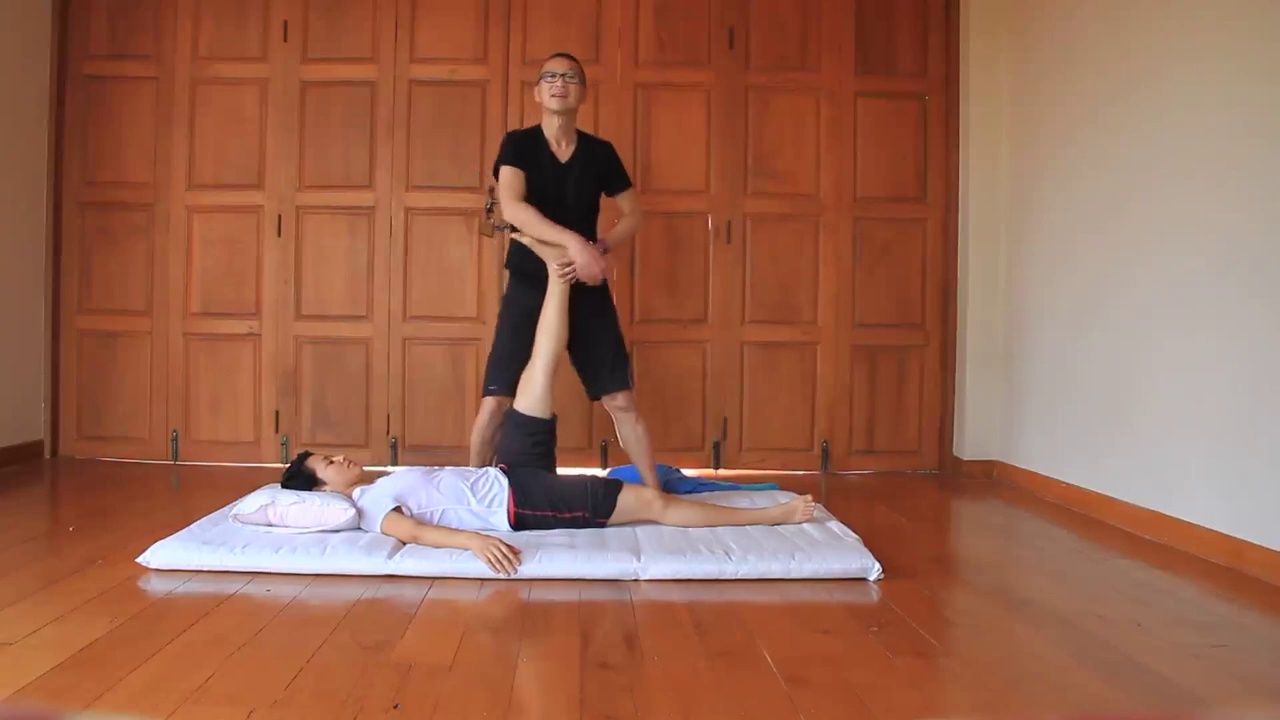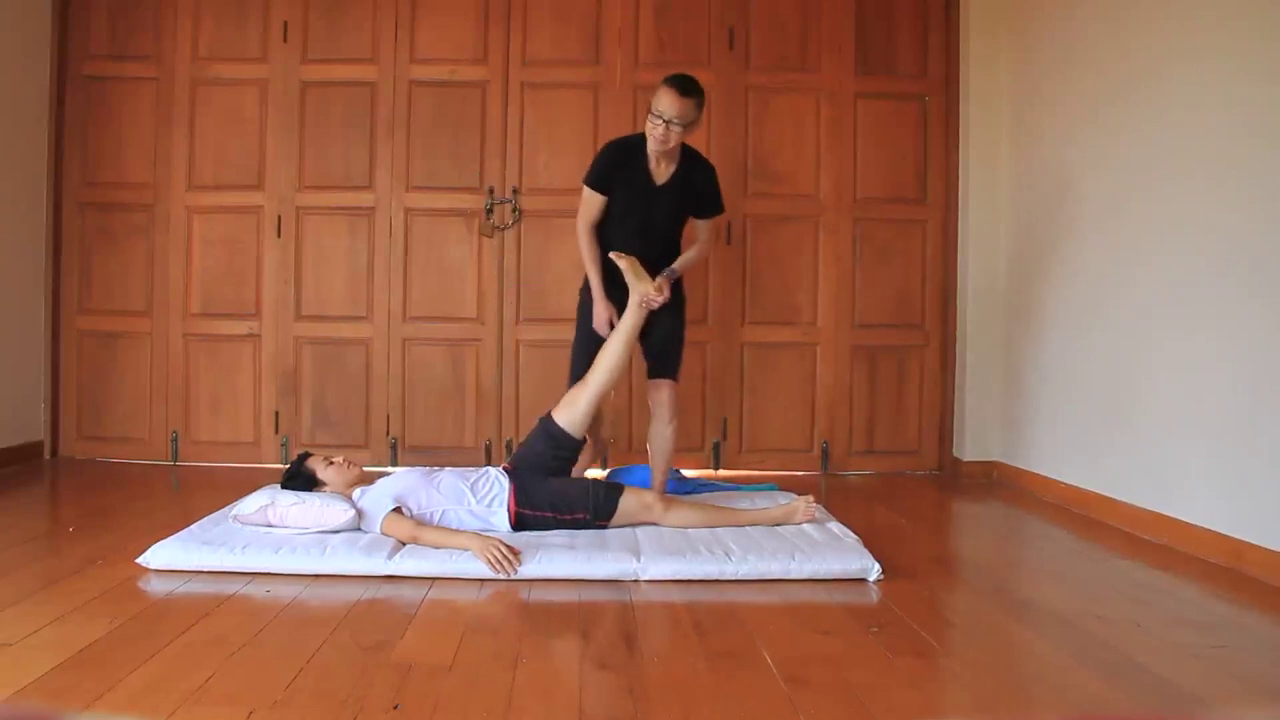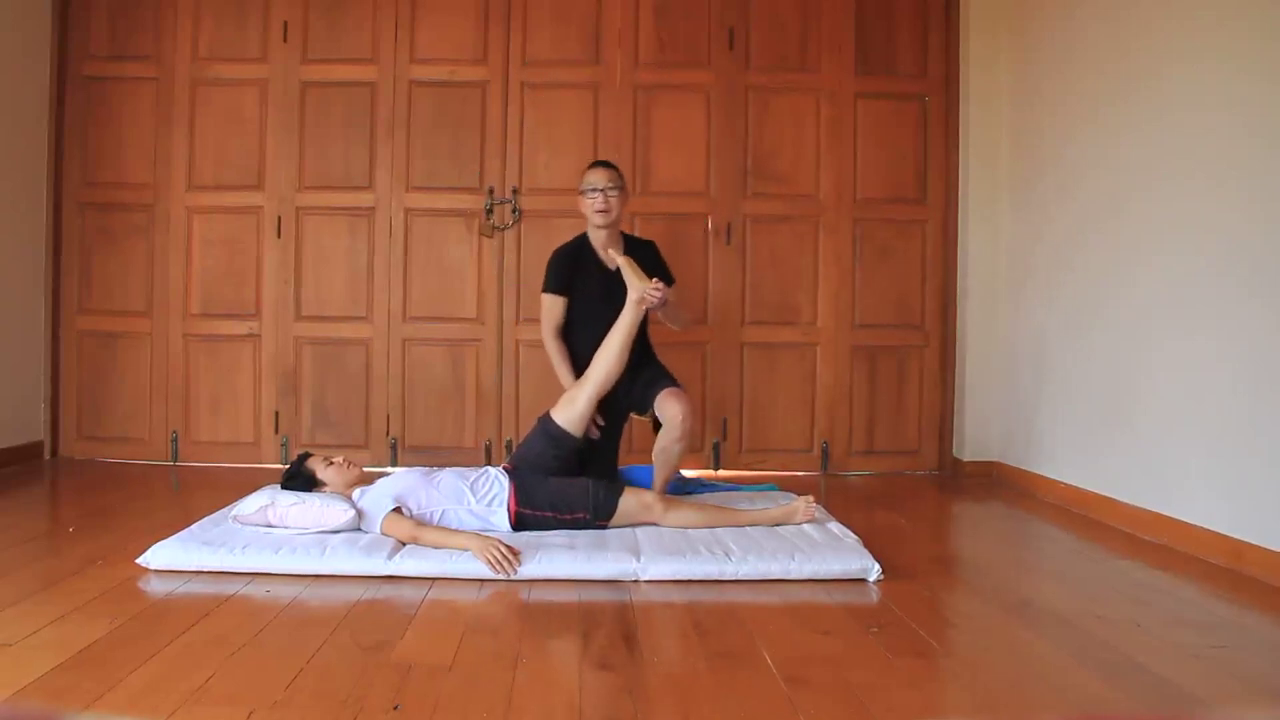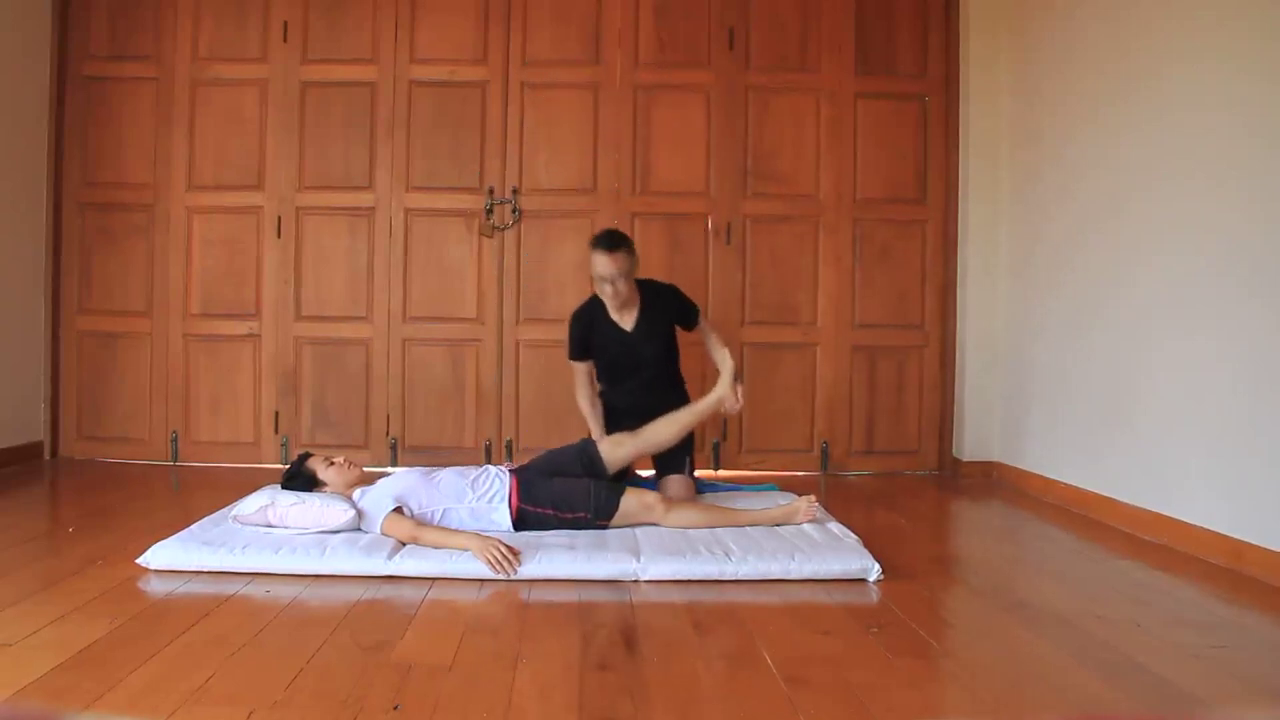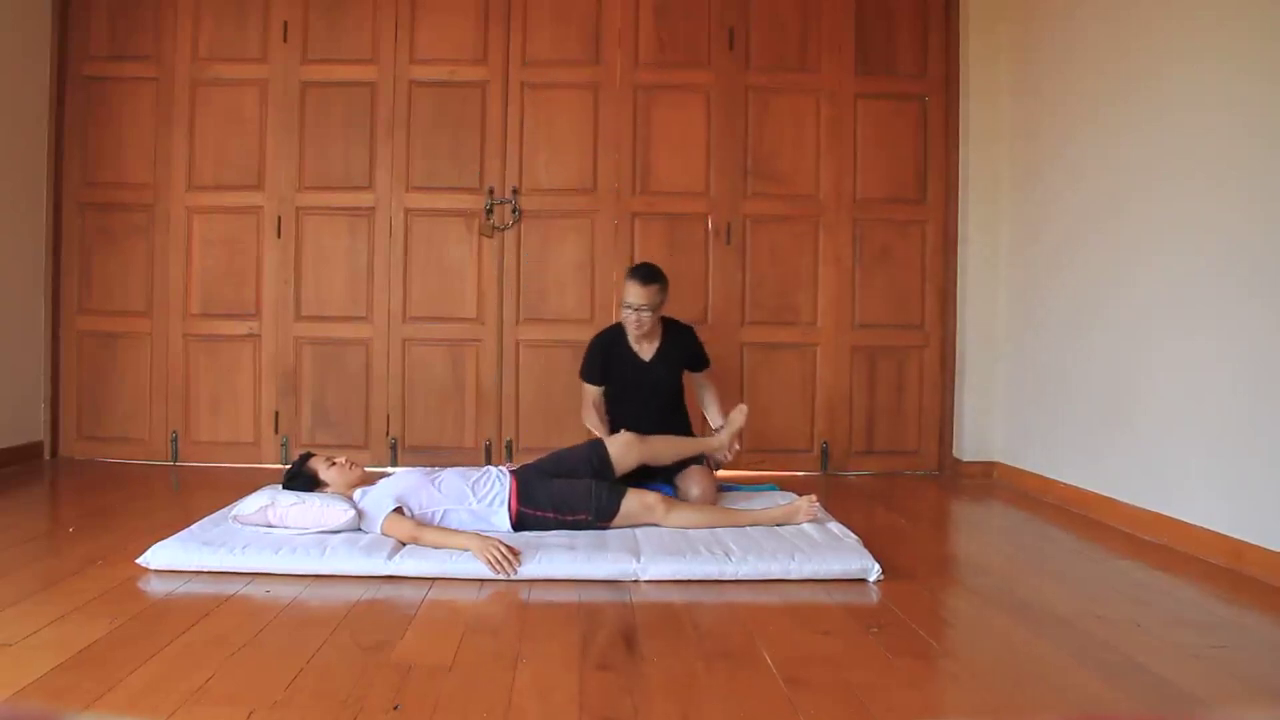
dt=1s
person 1, frame 1
left shoulder: (383, 483)
right shoulder: (369, 508)
right elbow: (415, 532)
right wrist: (472, 537)
left hip: (510, 479)
right hip: (517, 503)
left knee: (539, 373)
right knee: (652, 503)
right ankle: (771, 514)
person 1, frame 2
left shoulder: (386, 483)
right shoulder: (368, 508)
right elbow: (415, 532)
right wrist: (473, 540)
left hip: (513, 477)
right hip: (518, 508)
left knee: (586, 393)
right knee: (653, 505)
left ankle: (637, 303)
right ankle: (773, 515)
person 1, frame 3
left shoulder: (386, 481)
right shoulder: (369, 506)
right elbow: (415, 531)
right wrist: (474, 540)
left hip: (514, 478)
right hip: (518, 508)
left knee: (584, 393)
right knee: (652, 505)
left ankle: (635, 302)
right ankle: (772, 516)
person 1, frame 4
left shoulder: (383, 482)
right shoulder: (371, 508)
right elbow: (415, 532)
right wrist: (473, 540)
left hip: (516, 479)
right hip: (518, 507)
left knee: (626, 443)
right knee: (652, 506)
left ankle: (718, 395)
right ankle: (774, 516)
person 1, frame 5
left shoulder: (384, 481)
right shoulder: (369, 509)
right elbow: (415, 533)
right wrist: (473, 540)
left hip: (515, 479)
right hip: (518, 509)
left knee: (628, 445)
right knee: (653, 506)
left ankle: (715, 442)
right ankle: (774, 516)
person 2, frame 1
left shoulder: (601, 153)
right shoulder: (518, 145)
left elbow: (632, 217)
right elbow: (512, 208)
left wrist: (597, 250)
right wrist: (573, 241)
left hip: (588, 292)
right hip: (529, 289)
left knee: (621, 401)
right knee: (495, 402)
left ankle: (656, 494)
person 2, frame 2
left shoulder: (700, 173)
right shoulder: (615, 155)
left elbow: (703, 240)
right elbow: (585, 226)
left wrist: (669, 276)
right wrist: (599, 297)
left hip: (662, 291)
right hip: (606, 286)
left knee: (663, 397)
left ankle: (656, 497)
right ankle: (591, 450)
person 2, frame 3
left shoulder: (646, 253)
right shoulder: (566, 259)
left elbow: (678, 320)
right elbow: (551, 334)
left wrist: (661, 304)
left hip: (641, 367)
left knee: (681, 413)
person 2, frame 4
left shoulder: (666, 297)
right shoulder: (584, 320)
left elbow: (705, 332)
right elbow: (583, 384)
right wrist: (600, 440)
left hip: (669, 409)
right hip: (616, 414)
left knee: (678, 496)
right ankle: (623, 477)
person 2, frame 5
left shoulder: (682, 337)
right shoulder: (602, 346)
left elbow: (704, 386)
right elbow: (590, 406)
left wrist: (720, 430)
left hip: (674, 439)
left knee: (701, 494)
left ankle: (666, 483)
right ankle: (641, 486)
